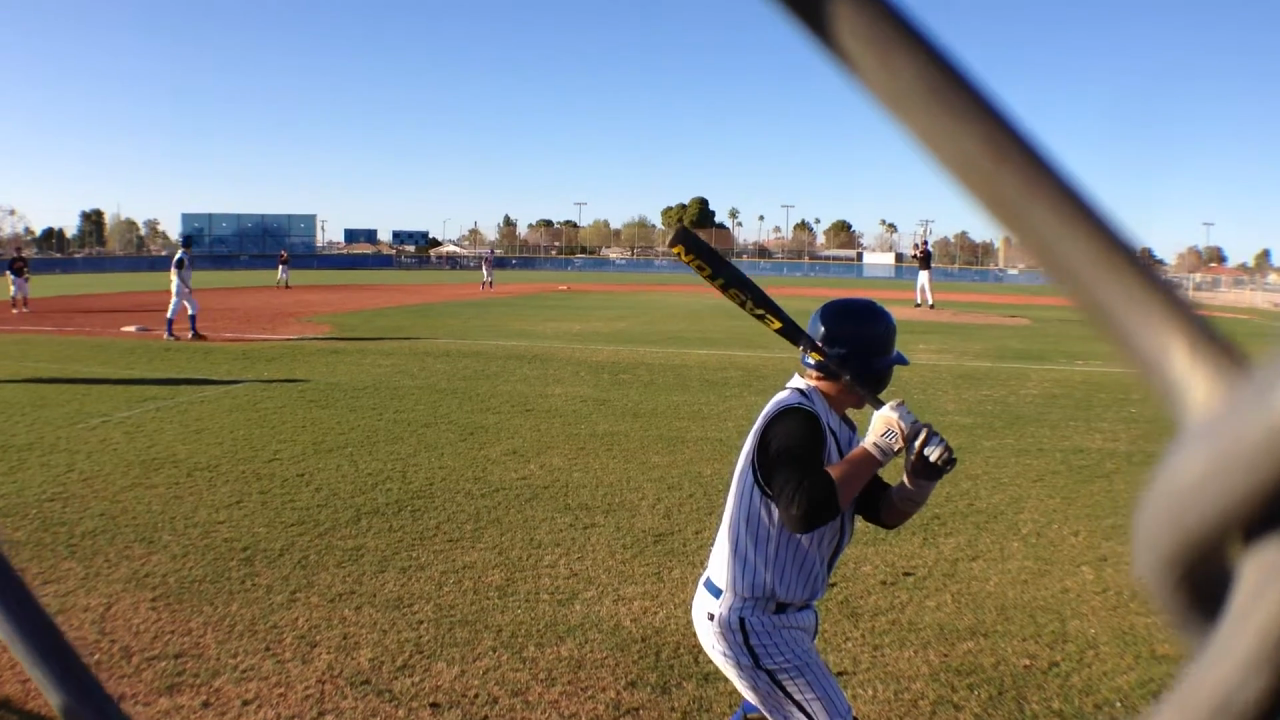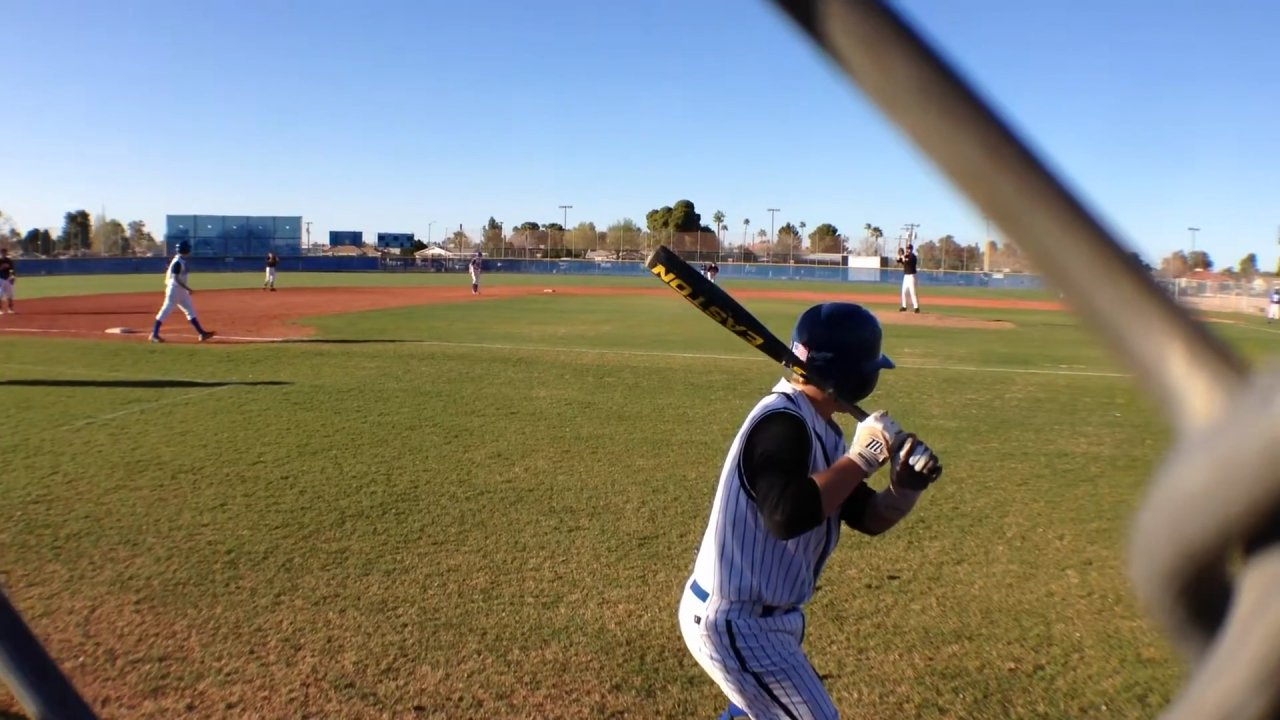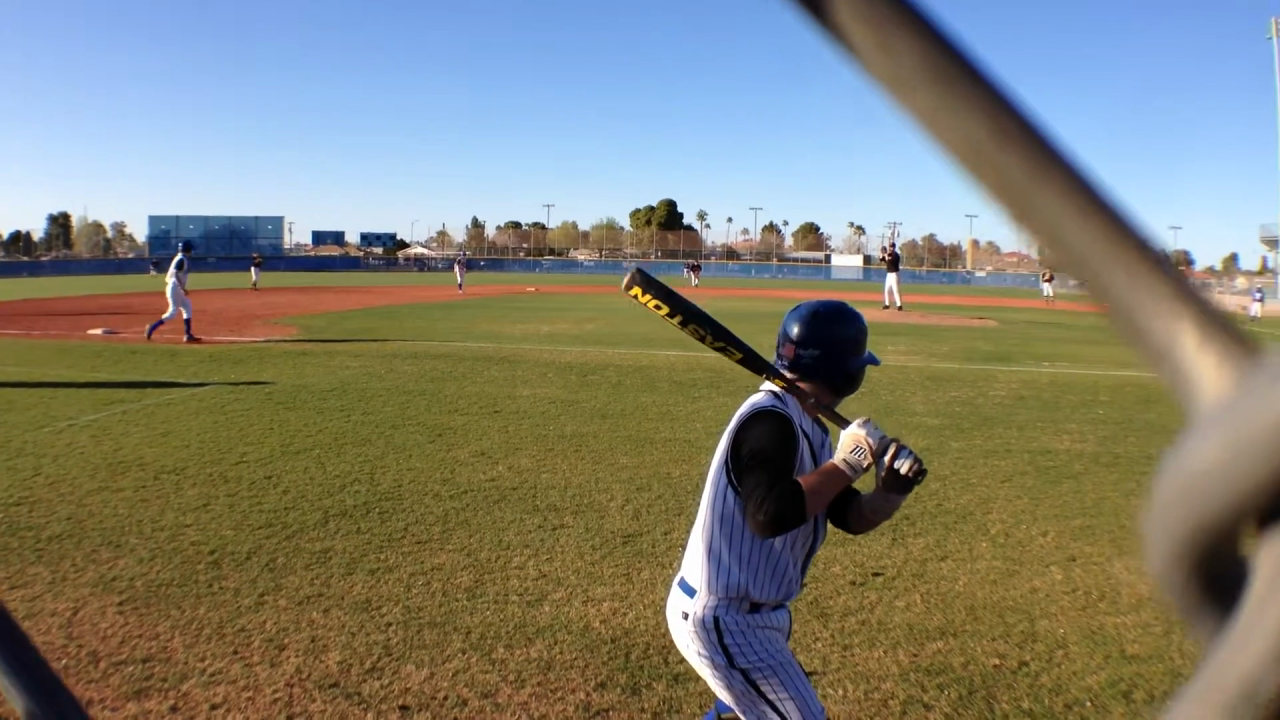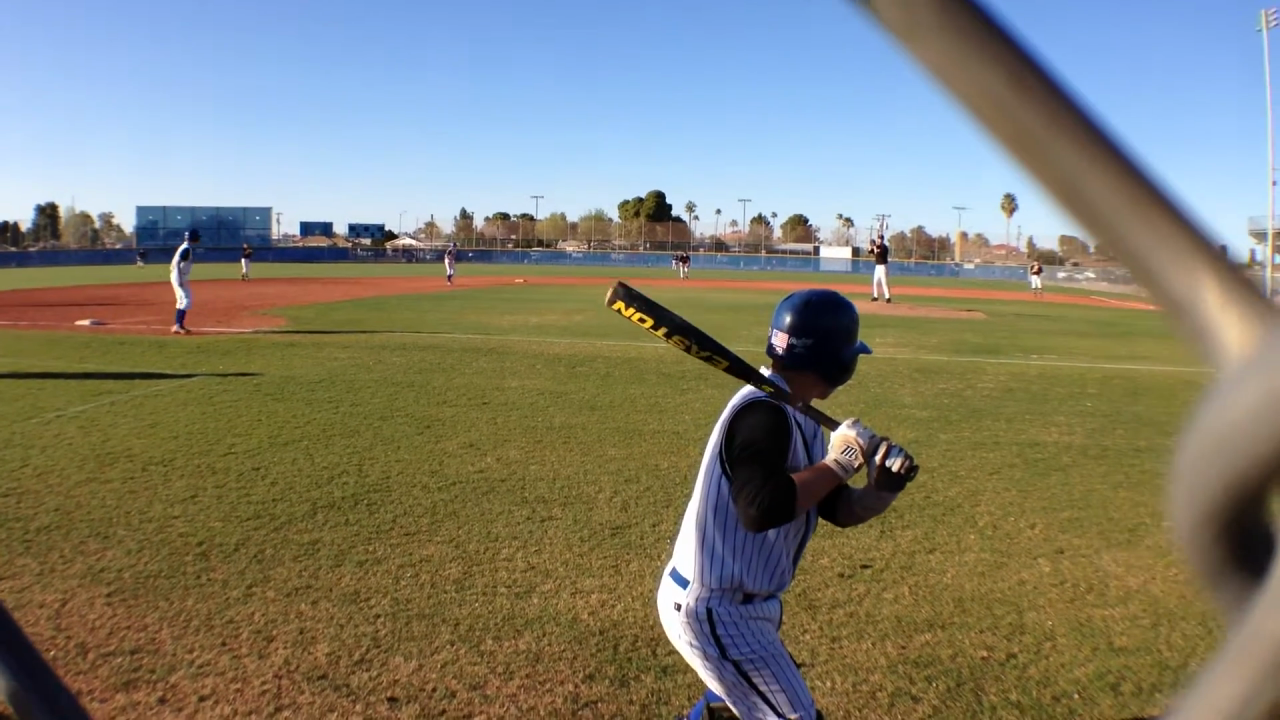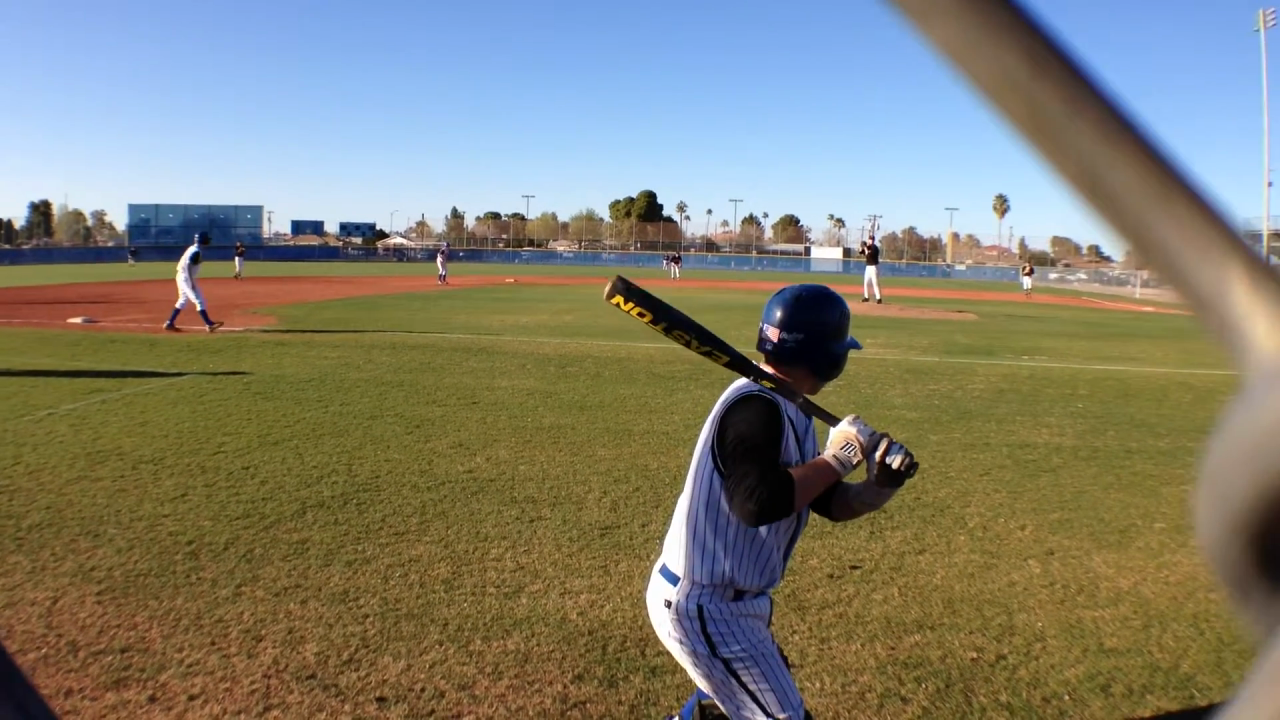
dt=0.2s
person 1, frame 1
left shoulder: (834, 424)
right shoulder: (796, 418)
left elbow: (883, 511)
right elbow: (804, 510)
left wrist: (920, 479)
right wrist: (877, 447)
left hip: (766, 610)
right hip: (751, 620)
person 1, frame 2
left shoulder: (820, 429)
right shoulder: (782, 422)
left elbow: (867, 518)
right elbow: (786, 516)
left wrist: (905, 487)
right wrist: (862, 457)
left hip: (757, 613)
right hip: (737, 623)
person 1, frame 3
left shoulder: (805, 424)
right shoulder: (770, 421)
left elbow: (850, 516)
right elbow: (769, 515)
left wrist: (890, 491)
right wrist: (847, 462)
left hip: (737, 610)
right hip: (725, 619)
person 1, frame 4
left shoulder: (794, 414)
right shoulder: (765, 411)
left elbow: (837, 509)
right elbow: (759, 508)
left wrist: (880, 489)
right wrist: (839, 462)
left hip: (725, 601)
right hip: (716, 610)
person 1, frame 5
left shoulder: (786, 411)
right shoulder: (755, 407)
left elbow: (831, 503)
right elbow: (758, 504)
left wrist: (880, 485)
right wrist: (838, 456)
left hip: (712, 596)
right hip: (707, 606)
